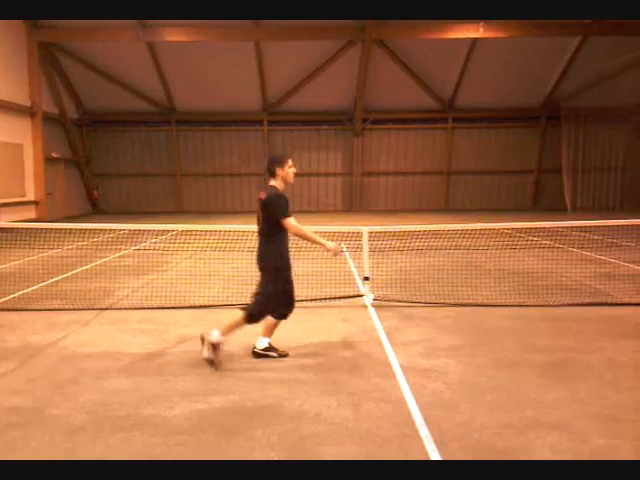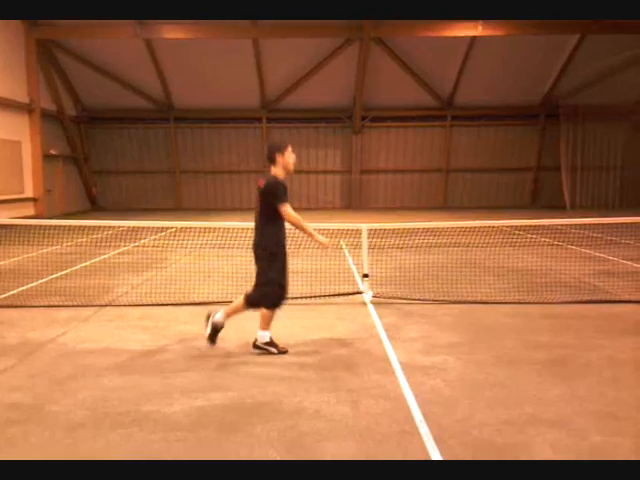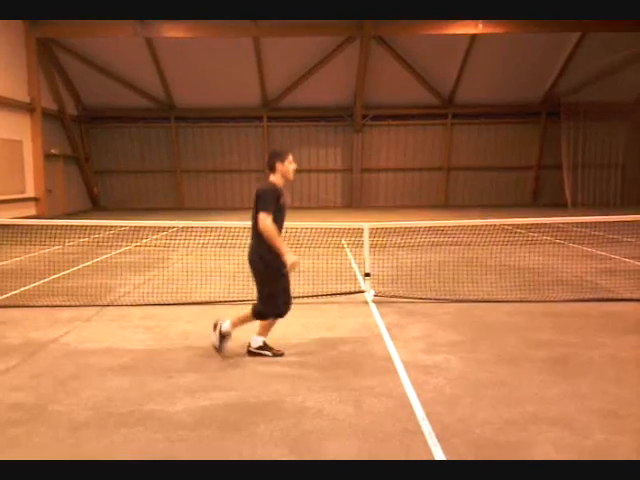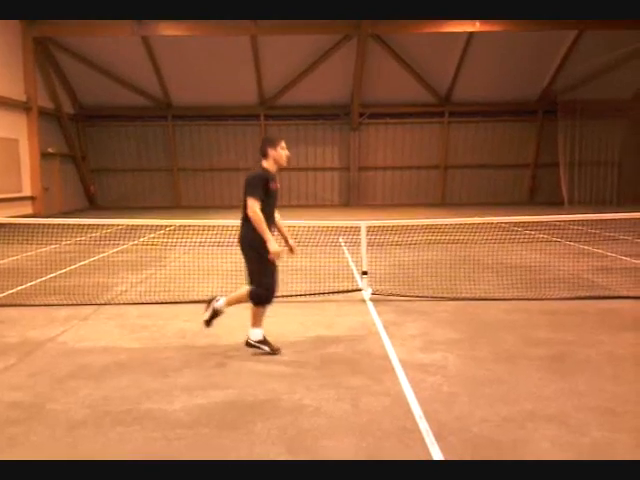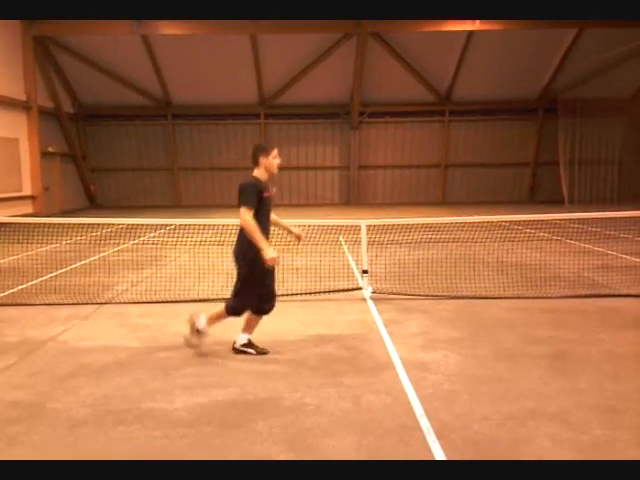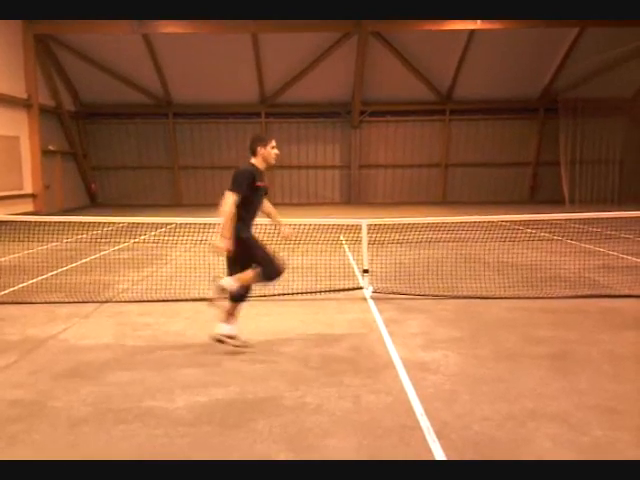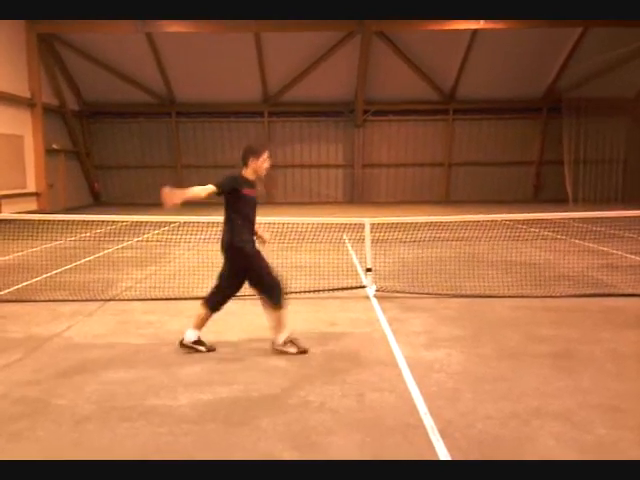
dt=0.2s
person 1, frame 1
left shoulder: (270, 194)
right shoulder: (275, 197)
right elbow: (292, 227)
right wrist: (323, 243)
left hip: (277, 258)
right hip: (273, 260)
left knee: (284, 303)
right knee: (260, 306)
left ankle: (262, 345)
right ankle: (216, 336)
person 1, frame 2
left shoulder: (269, 182)
right shoulder: (274, 183)
right elbow: (288, 214)
right wrist: (315, 235)
left hip: (273, 246)
right hip: (268, 247)
left knee: (276, 292)
right knee: (263, 293)
left ankle: (263, 338)
right ankle: (219, 318)
person 1, frame 3
left shoulder: (276, 191)
right shoulder: (268, 191)
right elbow: (265, 225)
left wrist: (284, 254)
right wrist: (286, 253)
left hip: (271, 257)
right hip: (264, 257)
left knee: (280, 303)
right knee: (272, 305)
left ankle: (258, 343)
right ankle: (226, 327)
person 1, frame 4
left shoulder: (271, 177)
right shoulder: (258, 177)
right elbow: (253, 210)
left wrist: (287, 238)
right wrist: (270, 241)
left hip: (262, 241)
right hip: (254, 240)
left knee: (265, 288)
right knee: (264, 289)
left ankle: (256, 336)
right ankle: (220, 304)
person 1, frame 5
left shoulder: (263, 186)
right shoulder: (250, 185)
right elbow: (246, 219)
left wrist: (289, 228)
right wrist: (266, 248)
left hip: (258, 252)
right hip: (250, 252)
left knee: (265, 301)
right knee: (241, 301)
left ankle: (243, 341)
right ankle: (201, 323)
person 1, frame 6
left shoulder: (259, 174)
right shoulder: (245, 173)
left elbow: (262, 203)
right elbow: (228, 203)
left wrist: (281, 224)
right wrist: (224, 236)
left hip: (243, 234)
right hip: (237, 236)
left knee: (242, 285)
right knee: (273, 268)
left ankle: (225, 329)
right ankle: (230, 284)
person 1, frame 7
left shoulder: (251, 185)
right shoulder: (234, 181)
right elbow: (205, 190)
left wrist: (256, 232)
right wrist: (180, 195)
left hip: (243, 244)
right hip: (238, 245)
left knee: (222, 292)
right knee: (272, 287)
left ankle: (191, 337)
right ankle: (282, 338)
